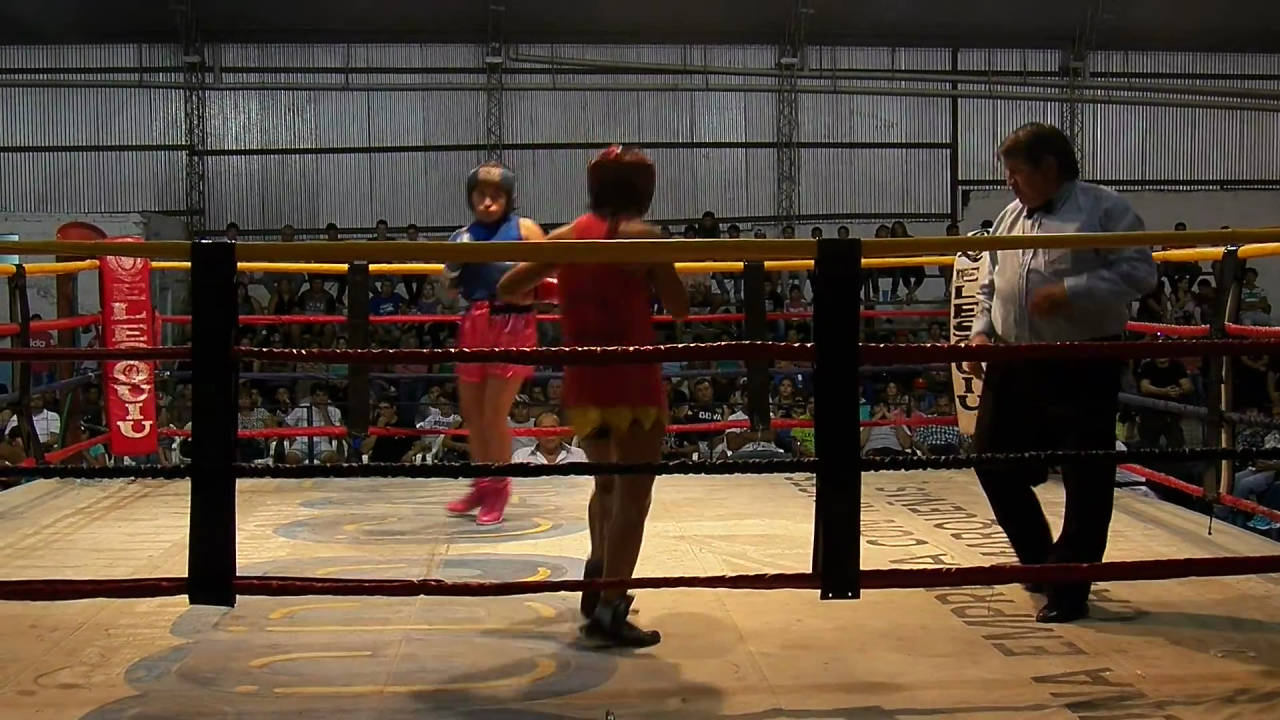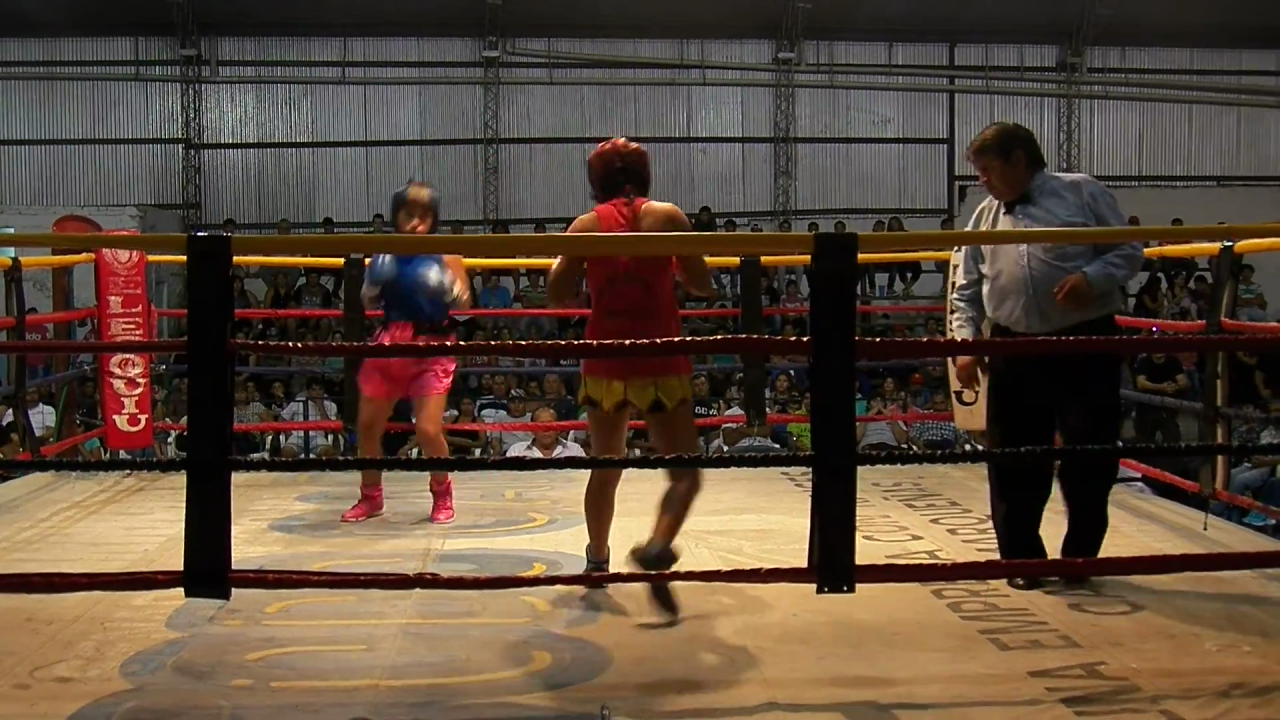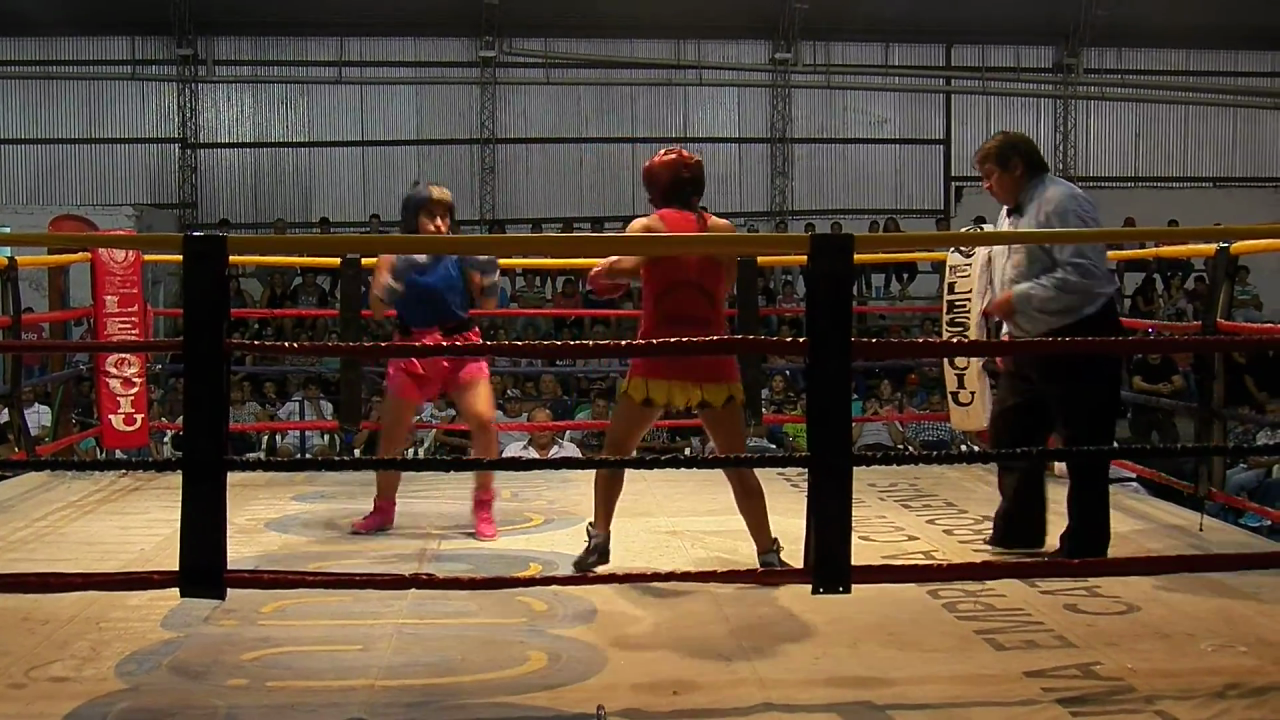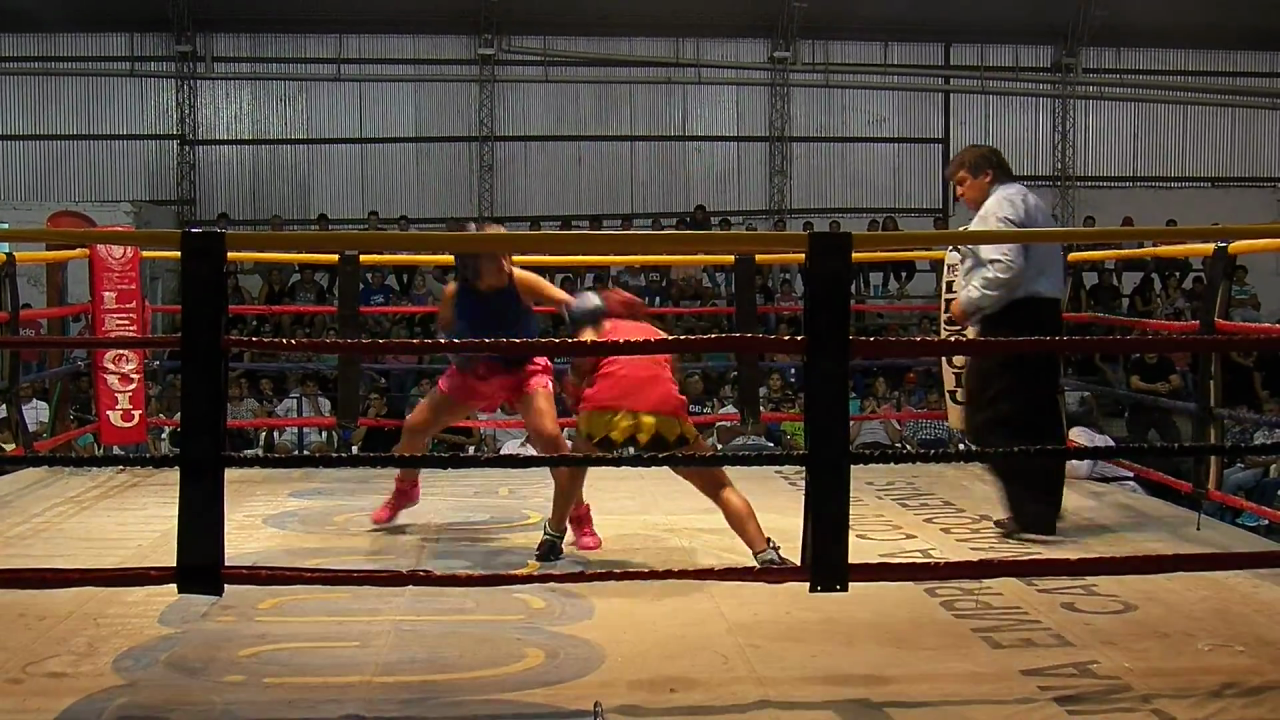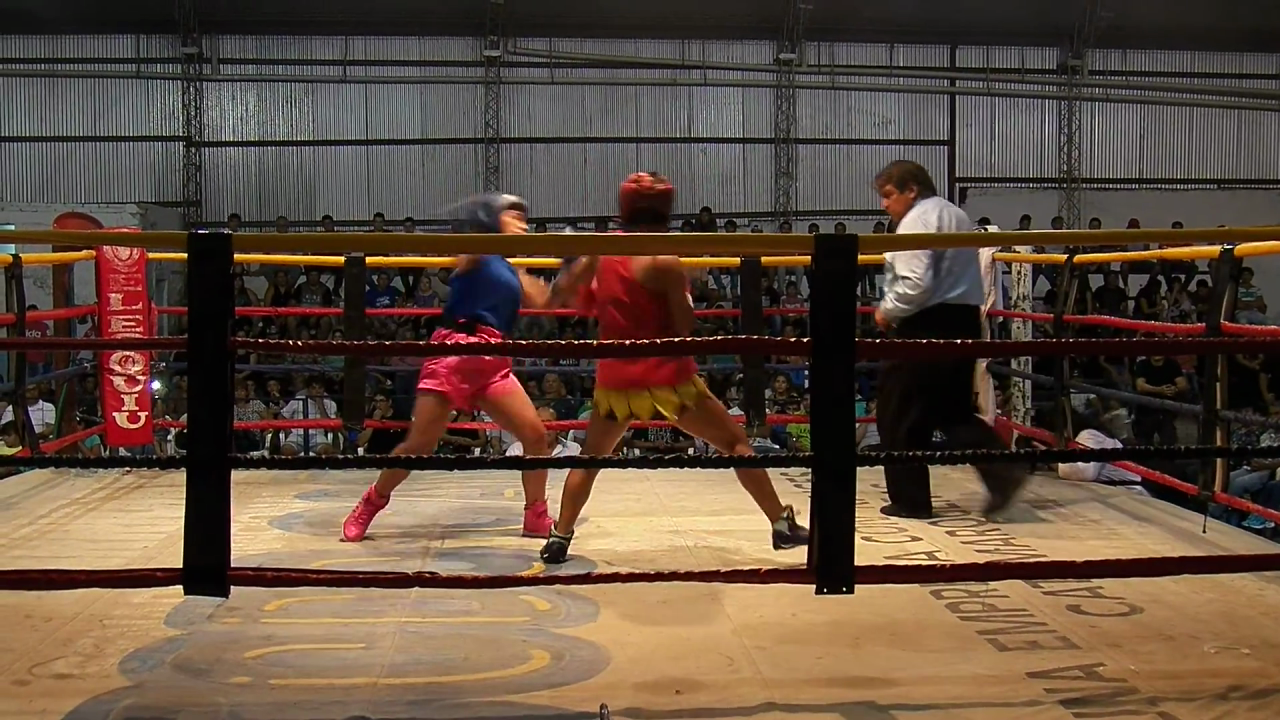
dt=0.5s
person 1, frame 1
left shoulder: (1104, 209)
right shoulder: (1011, 217)
left elbow: (1138, 271)
right elbow: (992, 286)
left wrist: (1072, 291)
right wrist: (982, 331)
left hip: (1082, 368)
right hip: (1013, 364)
left knee: (1085, 479)
right knee: (995, 461)
left ankle: (1068, 587)
right ankle: (1038, 559)
person 1, frame 2
left shoulder: (1082, 194)
right shoulder: (984, 218)
left elbow: (1129, 250)
right elbow: (966, 292)
left wrist: (1091, 279)
right wrist: (967, 344)
left hip: (1084, 344)
right hip: (1013, 351)
left knee: (1089, 451)
right knee: (1014, 458)
left ankle: (1079, 550)
right ankle: (1022, 558)
person 1, frame 3
left shoulder: (1062, 203)
right shoulder: (1011, 212)
left elbow: (1083, 276)
left wrist: (1020, 297)
right wrist: (1011, 331)
left hip: (1080, 342)
right hip: (1030, 345)
left knee: (1084, 447)
right knee: (1011, 433)
left ankle: (1084, 547)
right ankle: (1018, 530)
person 1, frame 4
left shoulder: (1000, 206)
right shoulder: (1029, 203)
left elbow: (1005, 269)
left wrist: (968, 302)
right wrist: (979, 306)
left hip: (1012, 322)
right hip: (1042, 318)
left knee: (990, 420)
right knee: (1037, 420)
left ankle: (1034, 508)
right ankle: (1037, 509)
person 1, frame 5
left shoulder: (916, 223)
right shoulder: (957, 217)
left elbow: (917, 285)
left wrist: (886, 311)
left hip: (927, 327)
right hip: (963, 322)
left knee: (900, 416)
right knee: (955, 413)
left ankle: (909, 498)
right ankle: (1002, 475)
person 2, frame 1
left shoulder: (564, 238)
right shoulder: (640, 237)
left elbow: (507, 289)
right elbow: (678, 307)
left hip: (582, 385)
right hip: (633, 384)
left knee: (609, 485)
right knee: (632, 498)
left ankle: (598, 578)
right ankle: (609, 609)
person 2, frame 2
left shoulder: (585, 225)
right shoulder: (667, 216)
left elbow: (557, 291)
right elbow: (701, 283)
left wrist: (564, 261)
left hip: (604, 363)
right hip: (659, 362)
left knee: (606, 464)
right knee: (685, 468)
left ankle: (596, 559)
right ankle: (656, 548)
person 2, frame 3
left shoulder: (647, 227)
right shoulder: (724, 231)
left elbow: (623, 268)
left wrist: (602, 270)
left hip: (657, 364)
right hip: (713, 364)
left knee: (614, 450)
right knee: (738, 465)
left ankle: (598, 540)
right ankle: (769, 556)
person 2, frame 4
left shoulder: (594, 329)
right shoulder: (654, 335)
left elbow: (583, 355)
left wrist: (577, 389)
left hip: (609, 407)
right hip: (664, 408)
right knee: (720, 488)
left ankle: (552, 540)
right ankle: (766, 555)
person 2, frame 5
left shoulder: (601, 251)
right shoulder: (665, 262)
right elbow: (683, 328)
right wrist: (684, 295)
left hip: (614, 379)
right hip: (666, 377)
left knee: (590, 457)
right knee: (735, 442)
left ankle: (559, 538)
right ankle: (782, 524)
person 3, frame 1
left shoulder: (525, 230)
right shoulder: (466, 235)
right elbow: (455, 288)
right wrist: (453, 266)
left hip: (512, 326)
right hip: (474, 326)
left knee: (493, 417)
right knee: (471, 413)
left ankle: (498, 489)
right ankle: (482, 487)
person 3, frame 2
left shoulder: (445, 252)
right shoulder: (387, 252)
left elbow: (464, 300)
right elbow: (371, 303)
left wrist: (448, 289)
right wrist: (371, 284)
left hip: (432, 347)
right hip: (389, 345)
left knee: (428, 430)
right knee: (368, 425)
left ankle: (442, 493)
right ankle: (371, 497)
person 3, frame 3
left shoulder: (459, 253)
right shoulder: (394, 255)
left elbow: (487, 303)
right elbow: (378, 310)
left wrist: (489, 272)
right wrist: (397, 277)
left hip: (460, 347)
left knee: (484, 422)
right knee: (393, 435)
left ankle: (482, 508)
right ankle: (383, 510)
person 3, frame 4
left shoulder: (519, 281)
right shoulder: (453, 295)
left elbow: (566, 303)
right elbow: (450, 339)
left hip: (523, 369)
right hip: (473, 372)
left knee: (548, 437)
right knee: (414, 428)
left ankle: (580, 520)
right ankle: (403, 494)
person 3, frame 5
left shoulder: (511, 271)
right shoulder: (474, 253)
left elbow: (545, 301)
left wrist: (574, 265)
left hip: (493, 362)
right hip: (454, 354)
left knee: (536, 435)
right knee: (420, 444)
left ankle: (536, 516)
right ankle: (371, 504)
